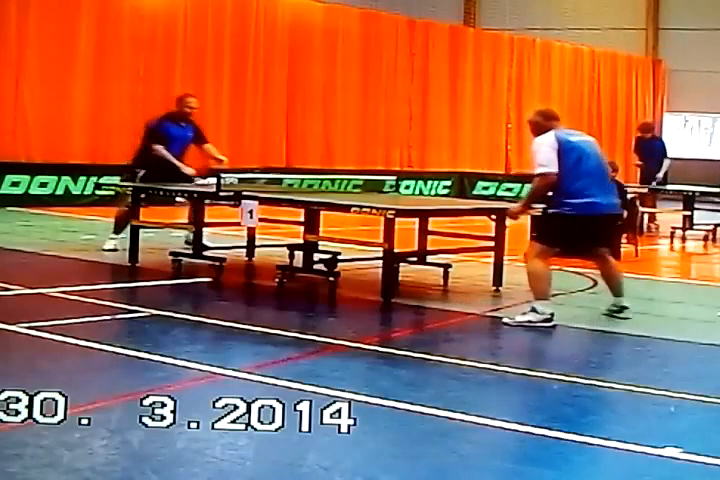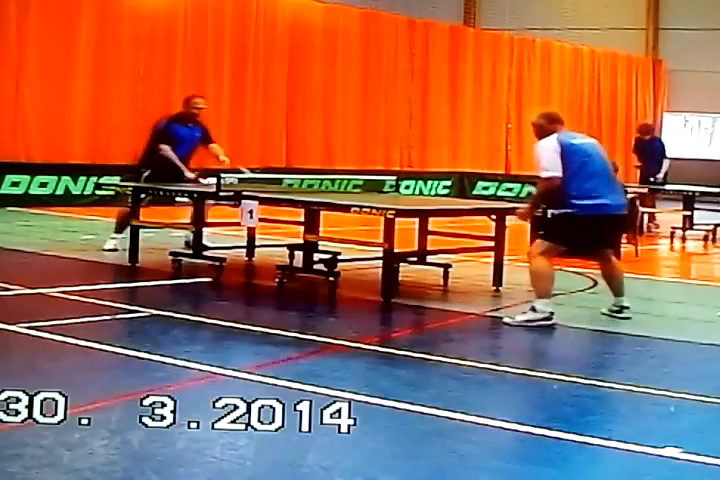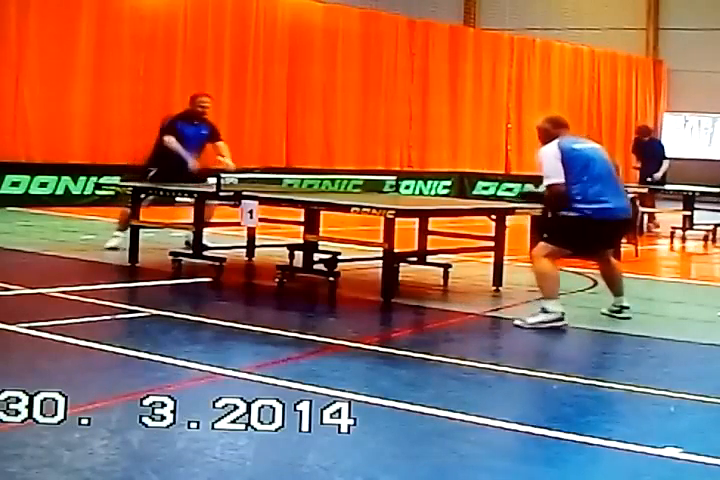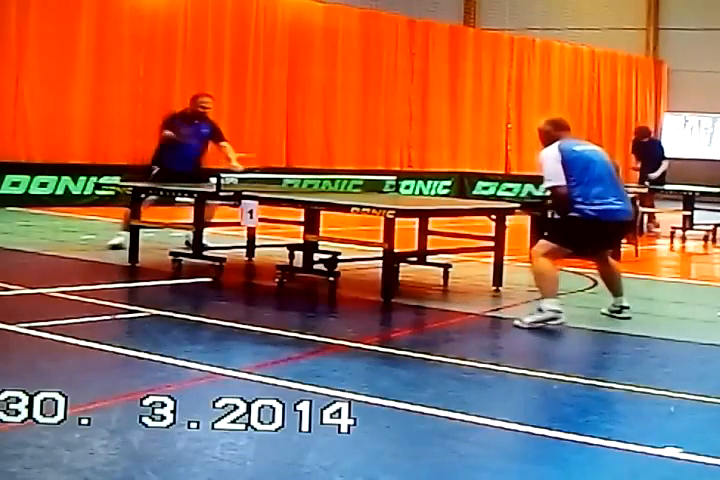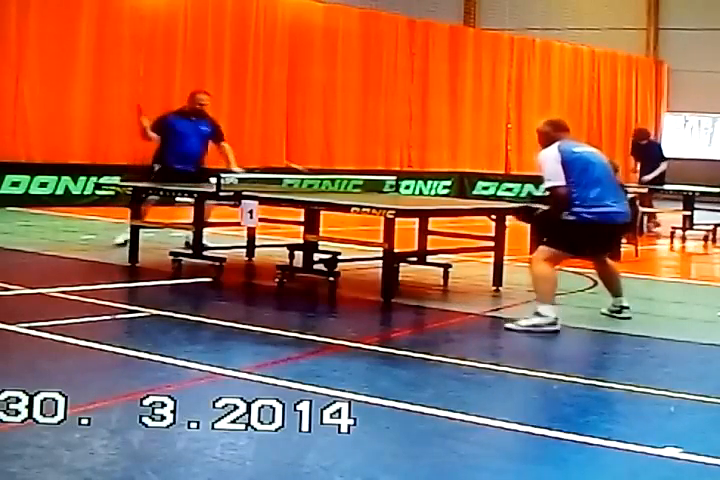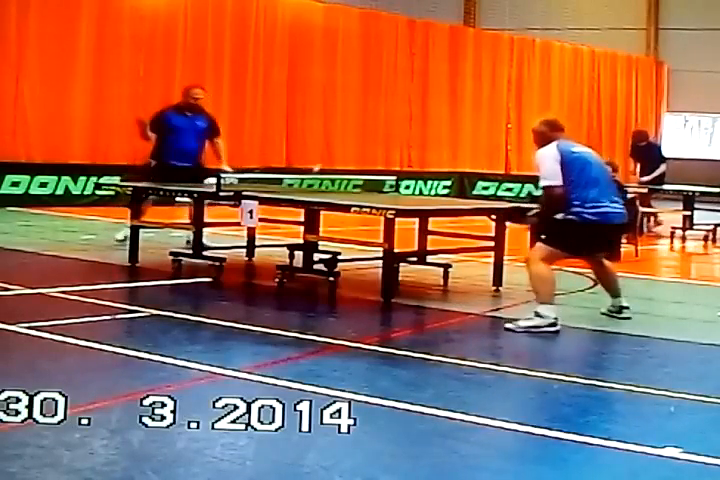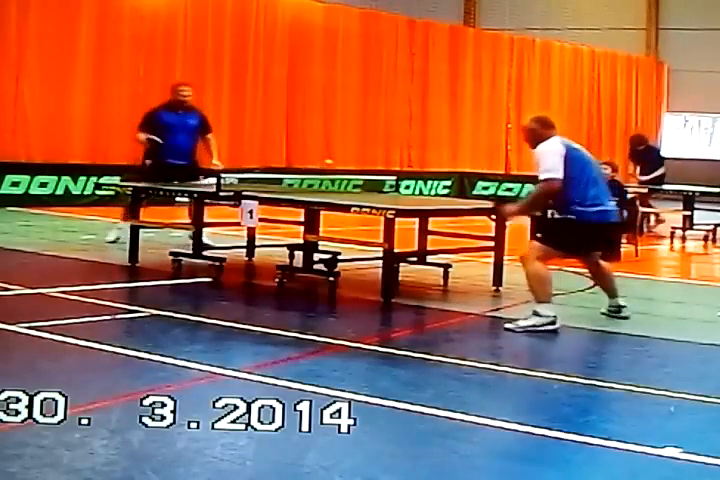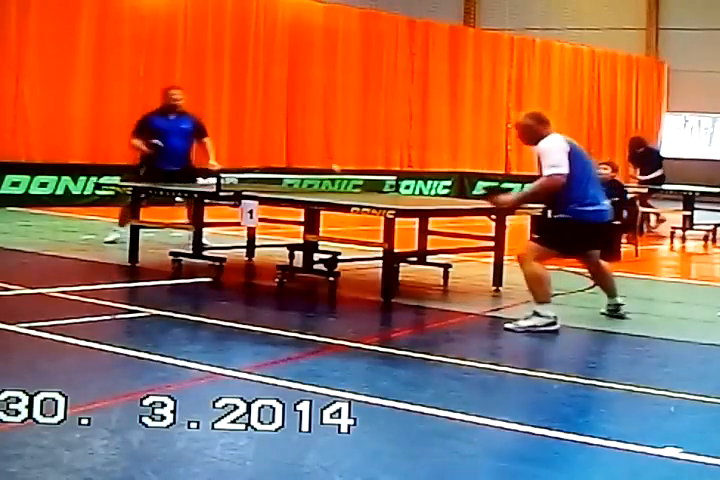
dt=0.1s
person 1, frame 1
left shoulder: (545, 140)
right shoulder: (585, 138)
left elbow: (548, 178)
left wrist: (524, 205)
left hip: (575, 209)
right hip: (608, 208)
left knee: (535, 254)
right knee: (601, 254)
left ankle: (542, 312)
right ankle: (620, 305)
person 1, frame 2
left shoulder: (548, 143)
right shoulder: (589, 141)
left elbow: (552, 182)
left wrist: (531, 207)
left hip: (582, 210)
right hip: (615, 208)
left knee: (538, 253)
right knee: (605, 255)
left ankle: (542, 311)
right ankle: (620, 305)
person 1, frame 3
left shoulder: (551, 149)
right shoulder: (593, 146)
left elbow: (558, 190)
left wrist: (550, 213)
left hip: (588, 214)
right hip: (620, 212)
left knee: (541, 255)
right knee: (603, 256)
left ankle: (552, 310)
right ankle: (620, 304)
person 1, frame 4
left shoulder: (551, 151)
right shoulder: (594, 149)
left elbow: (560, 192)
left wrist: (561, 215)
right wrist: (564, 210)
left hip: (590, 215)
right hip: (621, 214)
left knee: (541, 254)
right knee: (602, 256)
left ankle: (550, 309)
right ankle: (620, 305)
person 1, frame 5
left shoulder: (550, 153)
right shoulder: (592, 152)
left elbow: (560, 193)
left wrist: (549, 218)
right wrist: (554, 216)
left hip: (588, 217)
right hip: (618, 215)
left knee: (541, 259)
right knee: (600, 257)
left ankle: (546, 315)
right ankle: (619, 305)
person 1, frame 6
left shoulder: (547, 152)
right shoulder: (586, 152)
left elbow: (555, 193)
left wrist: (540, 219)
right wrist: (548, 215)
left hip: (587, 218)
right hip: (615, 216)
left knee: (537, 258)
right knee: (595, 258)
left ankle: (546, 316)
right ankle: (619, 305)
person 1, frame 7
left shoulder: (547, 148)
right shoulder: (573, 150)
left elbow: (552, 186)
left wrist: (521, 208)
right wrist: (531, 207)
left hip: (582, 216)
right hip: (605, 214)
left knee: (533, 256)
right knee: (592, 259)
left ankle: (546, 315)
right ankle: (617, 305)
person 1, frame 8
left shoulder: (550, 144)
right shoulder: (562, 145)
left elbow: (555, 181)
right elbow: (561, 189)
left wrist: (515, 199)
right wrist: (520, 199)
left hip: (578, 215)
right hip: (598, 213)
left knee: (529, 257)
right knee: (591, 258)
left ankle: (545, 316)
right ankle: (615, 304)
person 2, frame 1
left shoulder: (192, 127)
right shoulder: (160, 124)
left elbow: (205, 145)
right elbow: (158, 149)
left wrist: (218, 156)
right wrist: (181, 167)
left hip: (173, 172)
right hip: (147, 169)
right ankle: (113, 238)
person 2, frame 2
left shoulder: (200, 128)
right shoulder: (168, 124)
left elbow: (211, 145)
right elbow: (163, 150)
left wrist: (221, 156)
right wrist: (184, 170)
left hip: (178, 172)
right hip: (153, 170)
right ankle: (115, 237)
person 2, frame 3
left shoulder: (208, 126)
right shoulder: (175, 122)
left elbow: (219, 144)
right elbow: (168, 140)
left wrist: (226, 158)
right wrist: (187, 158)
left hip: (188, 173)
right hip: (161, 170)
right ankle: (118, 236)
person 2, frame 4
left shoulder: (210, 125)
right shoulder: (175, 119)
left elbow: (223, 144)
right elbow: (166, 136)
left wrist: (233, 161)
right wrist: (176, 135)
left hip: (192, 171)
right hip: (164, 169)
left knee: (210, 201)
right knee: (144, 200)
right ankle: (124, 234)
person 2, frame 5
left shoulder: (210, 124)
right shoulder: (170, 119)
left elbow: (222, 145)
right elbow: (153, 137)
left wrist: (232, 165)
right wrist: (146, 130)
left hip: (195, 171)
right hip: (166, 168)
right knee: (148, 199)
right ankle: (131, 233)
person 2, frame 6
left shoulder: (207, 119)
right shoulder: (166, 114)
left elbow: (216, 141)
right elbow: (151, 135)
left wrist: (223, 163)
right wrist: (147, 133)
left hip: (193, 167)
right hip: (163, 164)
right ankle: (131, 229)
person 2, frame 7
left shoulder: (198, 115)
right shoulder: (157, 113)
left elbow: (208, 136)
right elbow: (140, 134)
left wrist: (214, 158)
right wrist: (145, 140)
left hip: (187, 165)
right hip: (158, 163)
right ankle: (121, 228)
person 2, frame 8
left shoulder: (191, 120)
right shoulder: (149, 119)
left elbow: (204, 140)
right elbow: (134, 141)
left wrist: (211, 159)
right wrist: (144, 149)
left hip: (182, 170)
right hip: (153, 168)
right ankle: (119, 231)
